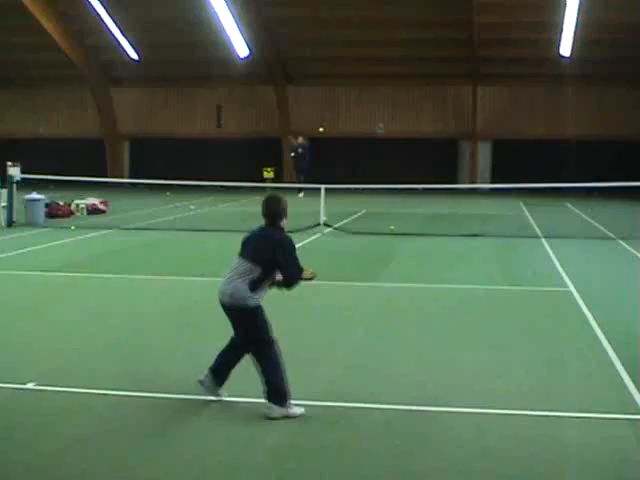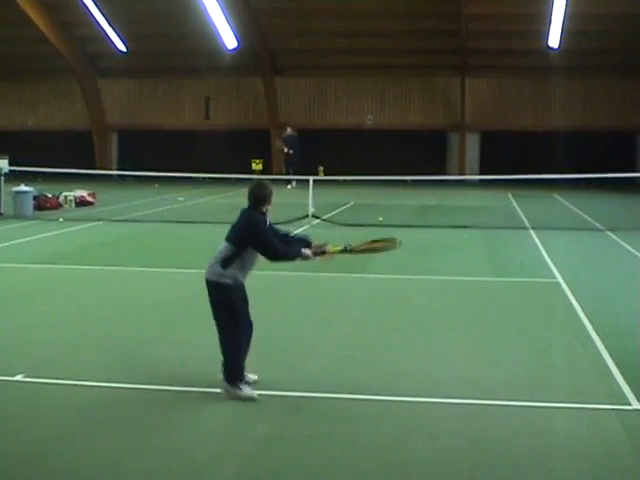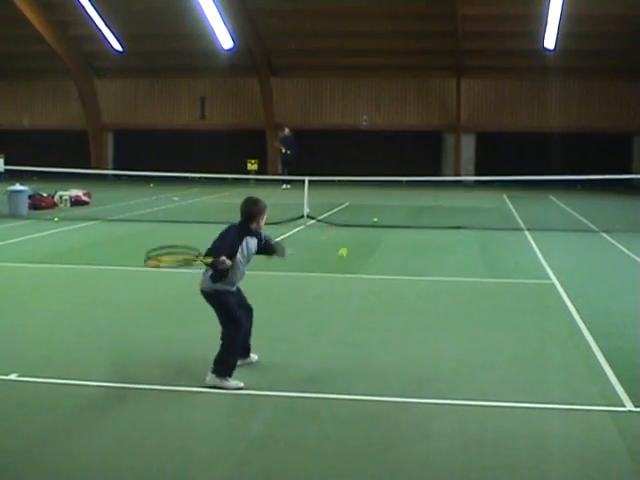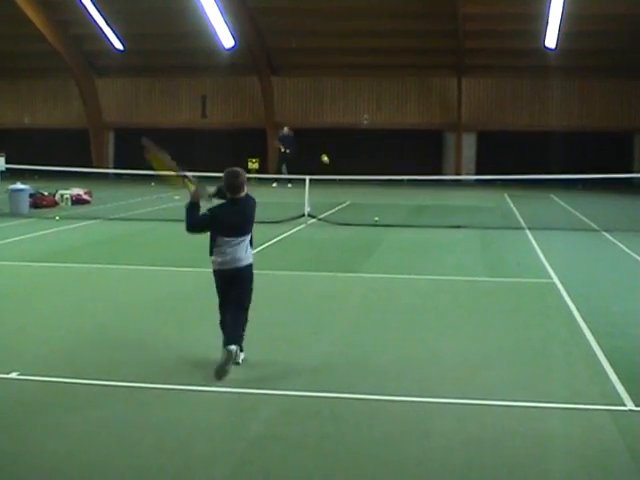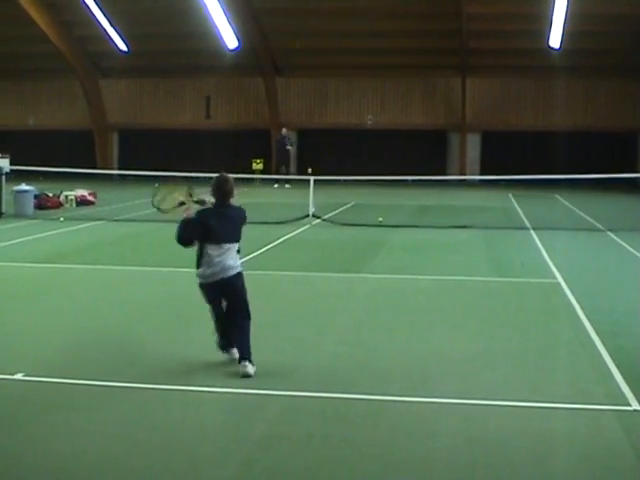
dt=0.4s
person 1, frame 1
left shoulder: (254, 237)
right shoulder: (283, 241)
right elbow: (292, 277)
left wrist: (274, 278)
right wrist: (303, 275)
left hip: (228, 295)
right hip: (244, 301)
left knee: (242, 340)
right knee: (266, 348)
left ankle: (213, 378)
right ankle: (279, 403)
person 1, frame 2
left shoulder: (258, 221)
right shoulder: (252, 222)
left elbow: (280, 238)
right elbow: (273, 250)
left wrist: (309, 244)
right wrist: (300, 253)
left hip: (231, 278)
right hip: (221, 279)
left knee: (243, 325)
right knee: (236, 329)
left ankle: (236, 374)
right ankle: (233, 382)
person 1, frame 3
left shoulder: (255, 235)
right shoulder: (232, 235)
left elbow: (265, 243)
right elbow: (211, 255)
left wrist: (278, 248)
right wrist: (220, 262)
left hip: (228, 286)
right hip: (217, 288)
left knee: (246, 313)
right knee: (237, 325)
left ankle: (242, 354)
right ankle: (219, 376)
person 1, frame 4
left shoulder: (218, 212)
right shoulder: (250, 203)
left elbow: (193, 226)
right elbow: (237, 195)
left wrist: (193, 202)
right wrist: (218, 192)
left hip: (221, 268)
right hip: (243, 266)
left knee: (227, 310)
right knee: (238, 311)
left ankle: (233, 350)
right ankle: (233, 347)
person 1, frame 5
left shoulder: (204, 216)
right shoulder: (238, 213)
left elbow: (184, 240)
left wrist: (186, 222)
left hip: (208, 276)
right hip: (232, 273)
left knee: (220, 314)
right knee: (241, 316)
left ankle: (230, 348)
right ankle: (244, 361)
